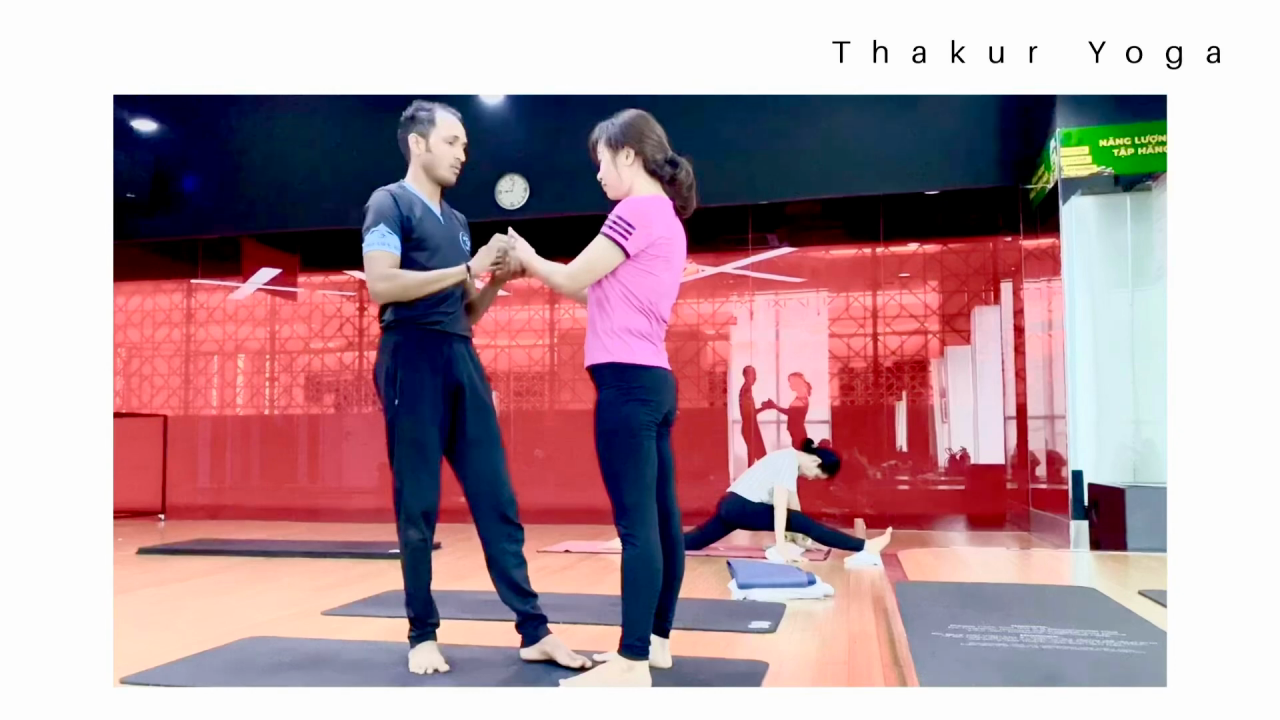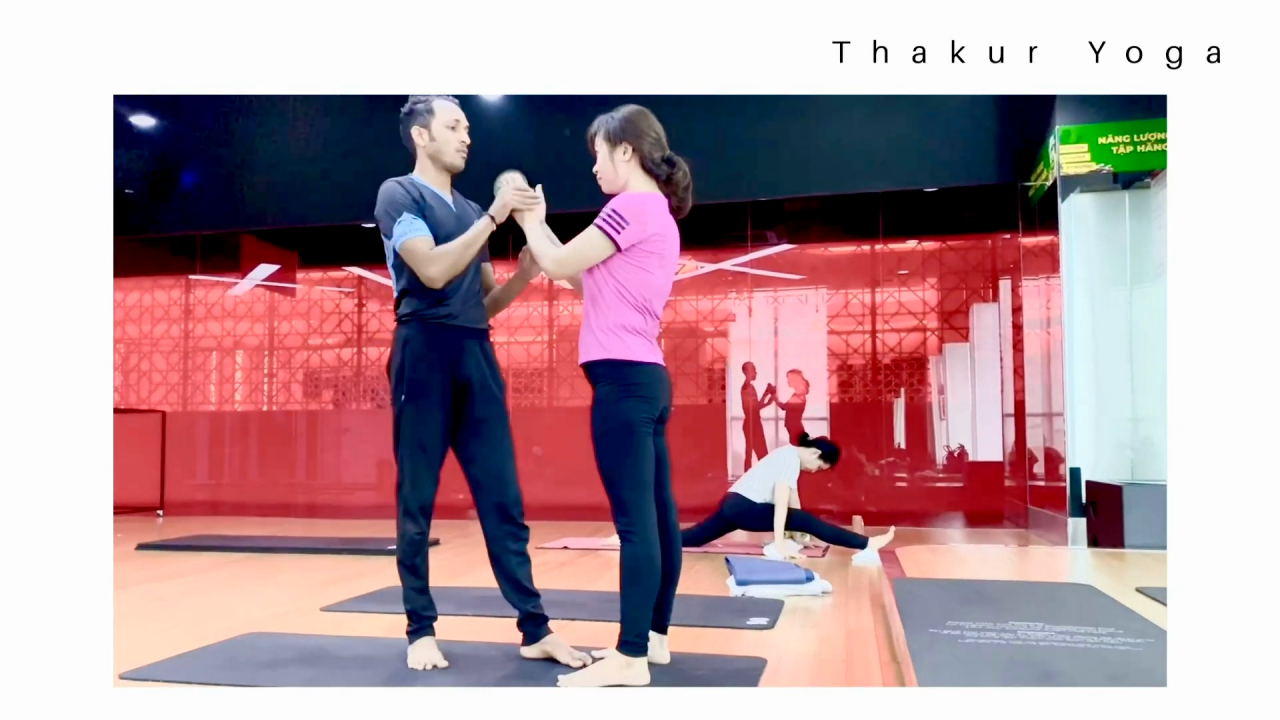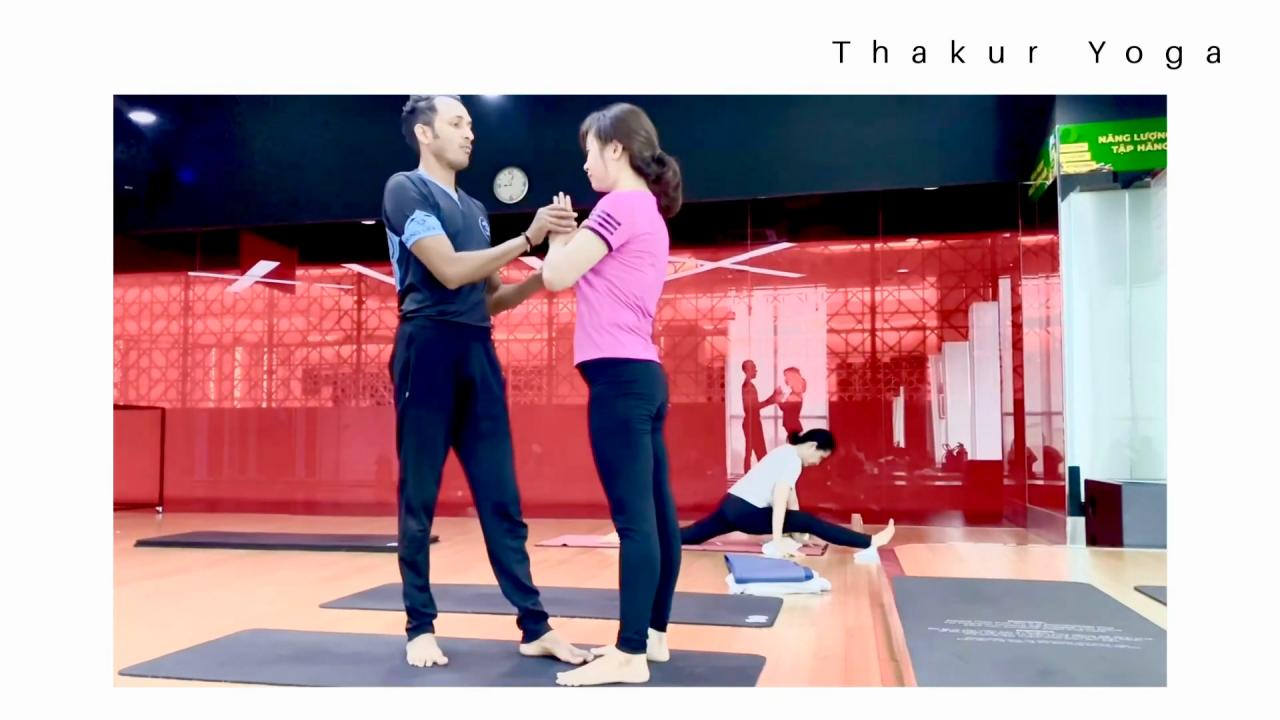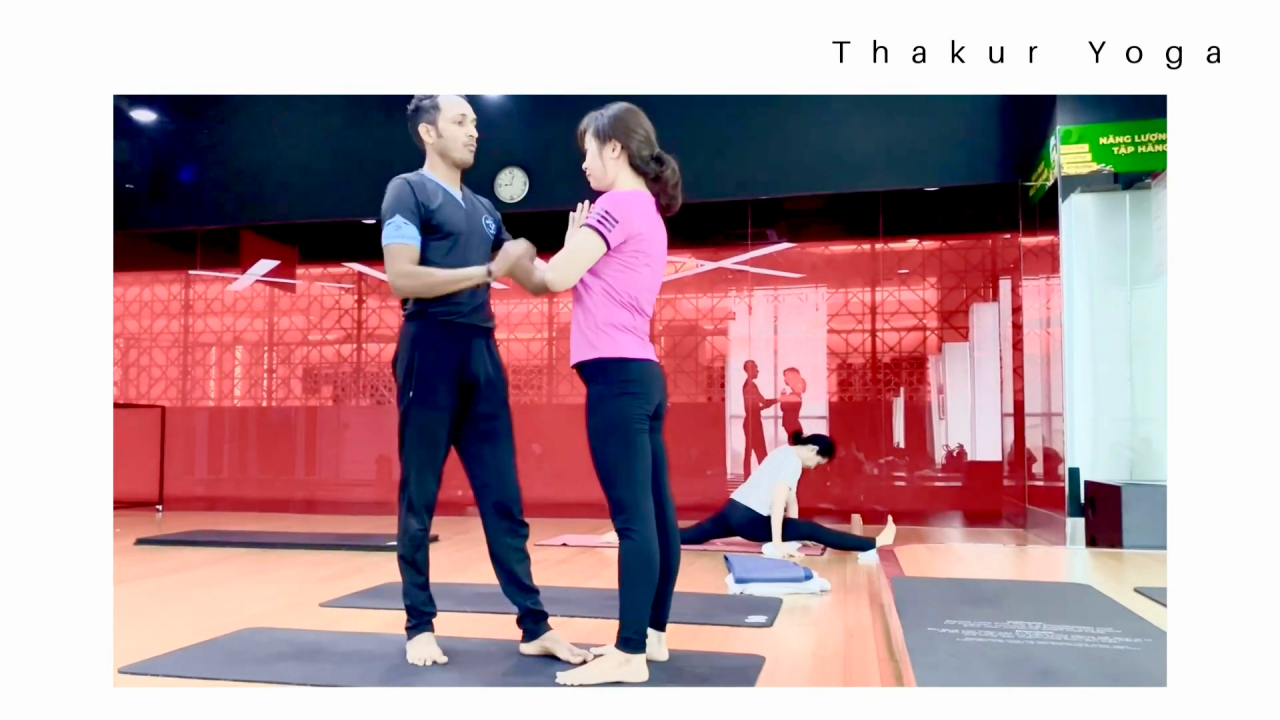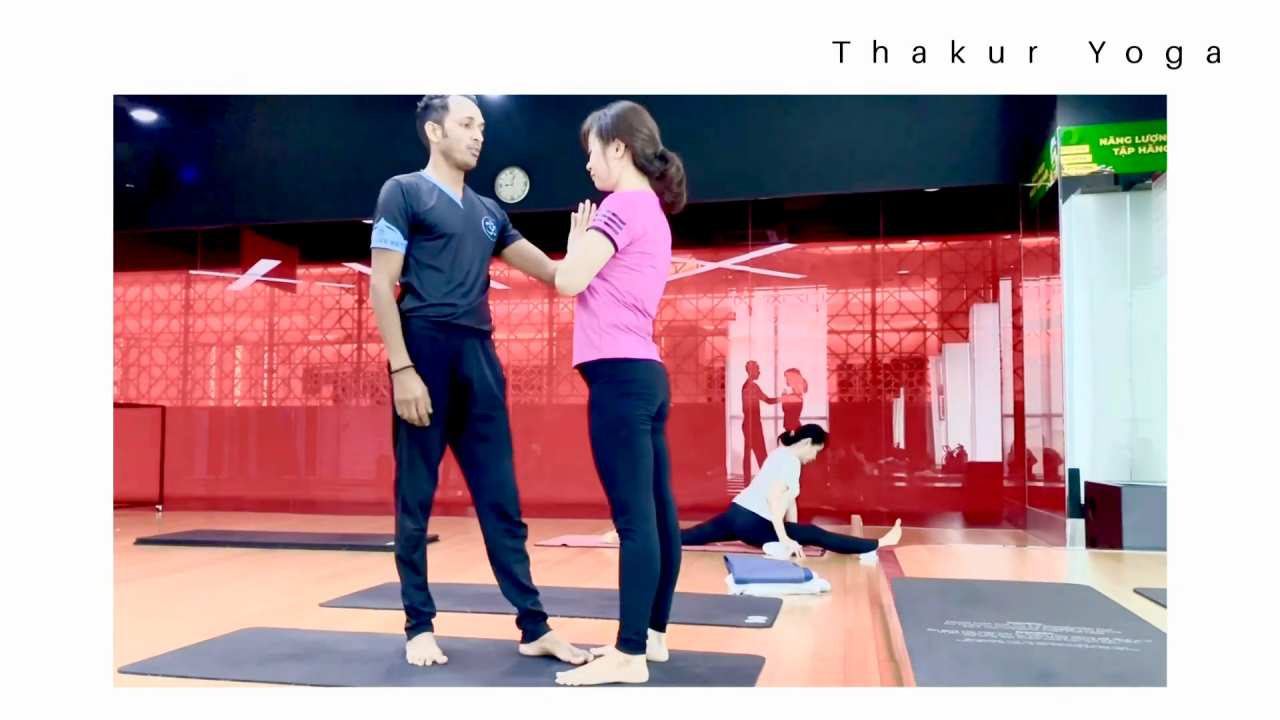
dt=0.7s
person 1, frame 1
left shoulder: (637, 210)
right shoulder: (666, 219)
left elbow: (572, 279)
right elbow: (599, 294)
left wrist: (524, 257)
right wrist: (533, 265)
left hip: (627, 382)
right hip: (653, 381)
left knee: (636, 524)
right knee: (660, 518)
left ankle: (632, 662)
right ankle: (655, 640)
person 1, frame 2
left shoulder: (633, 206)
right shoulder: (658, 215)
left elbow: (556, 266)
right elbow: (587, 278)
left wrist: (529, 222)
right wrist: (541, 229)
left hip: (623, 378)
right hip: (647, 378)
left knee: (635, 521)
right knee: (656, 515)
left ankle: (630, 657)
right ankle: (652, 636)
person 1, frame 3
left shoulder: (620, 205)
right shoulder: (647, 212)
left elbow: (556, 277)
right elbow: (589, 279)
left wrist: (559, 238)
right wrist: (566, 237)
left hip: (619, 376)
right hip: (643, 375)
left knee: (633, 517)
right knee: (656, 511)
left ankle: (629, 654)
right ankle: (652, 633)
person 1, frame 4
left shoulder: (618, 205)
right shoulder: (648, 213)
left elbow: (559, 277)
left wrist: (573, 238)
right wrist: (580, 241)
left hip: (617, 376)
right hip: (641, 374)
left knee: (633, 517)
right knee: (653, 511)
left ankle: (628, 653)
right ankle: (650, 634)
person 1, frame 5
left shoulder: (623, 205)
right shoulder: (652, 211)
left elbow: (568, 282)
left wrist: (577, 240)
right wrist: (583, 243)
left hip: (619, 375)
right hip: (644, 374)
left knee: (633, 518)
right knee: (657, 512)
left ankle: (629, 655)
right ankle: (651, 634)
person 2, frame 1
left shoulder: (456, 221)
right shoulder: (389, 203)
right elbow: (380, 285)
left wrist: (494, 281)
right wrist: (468, 268)
left hip: (461, 360)
right hip: (412, 358)
left knee: (497, 499)
right knee: (419, 506)
left ankle: (533, 630)
right ankle: (422, 633)
person 2, frame 2
left shoulder: (470, 210)
right shoulder: (398, 194)
right elbow: (434, 272)
left wrist: (533, 262)
right wrist: (496, 215)
left hip: (477, 354)
right hip: (425, 350)
left knee: (502, 497)
right knee: (417, 500)
left ankle: (535, 628)
right ankle: (421, 629)
person 2, frame 3
left shoulder: (474, 208)
right shoulder: (405, 189)
right elbow: (450, 271)
left wrist: (545, 271)
right wrist: (528, 238)
left hip: (479, 352)
right hip: (428, 348)
left knee: (502, 496)
right knee: (419, 497)
left ankle: (533, 626)
right ankle: (420, 627)
person 2, frame 4
left shoulder: (482, 208)
right shoulder: (408, 190)
right elbow: (400, 277)
right wrist: (486, 271)
left hip: (482, 352)
right hip: (430, 347)
left knee: (502, 496)
right knee: (420, 496)
left ankle: (534, 625)
right ankle: (420, 626)
person 2, frame 5
left shoulder: (487, 211)
right shoulder: (403, 192)
left elbow: (554, 273)
right elbow: (381, 287)
right wrist: (401, 368)
left hip: (480, 357)
right hip: (425, 350)
left knee: (501, 498)
right knee: (416, 498)
left ankle: (533, 627)
right ankle: (419, 627)
person 3, frame 1
left shoulder: (792, 460)
right shoulder: (788, 461)
left elbow: (792, 503)
right elbow: (780, 505)
left wrist: (797, 538)
right wrist: (781, 545)
left hip: (731, 505)
right hip: (741, 506)
left knee: (697, 541)
right knee: (805, 522)
right ankle: (864, 546)
person 3, frame 2
left shoulder: (790, 455)
right shoulder: (791, 458)
left elbow: (792, 500)
right elbow: (781, 502)
left wrist: (796, 534)
right wrist: (779, 542)
left hip: (733, 505)
right hip: (744, 508)
left knee: (696, 538)
right knee: (808, 521)
right ankle: (867, 544)
person 3, frame 3
left shoulder: (787, 453)
right shoulder: (792, 459)
left elbow: (790, 498)
right elbow: (780, 501)
left wrist: (795, 532)
right wrist: (778, 542)
left hip: (732, 505)
right hip: (746, 511)
left knee: (695, 535)
right knee: (810, 522)
right ankle: (870, 542)
person 3, frame 4
left shoulder: (785, 452)
right shoulder: (792, 461)
left elbow: (790, 499)
right elbow: (778, 500)
left wrist: (794, 534)
right wrist: (778, 542)
left hip: (733, 510)
right hip: (749, 519)
left knee: (696, 535)
right knee: (812, 531)
right ankle: (875, 543)
person 3, frame 5
left shoulder: (782, 454)
right shoulder: (790, 460)
left elbow: (789, 499)
right elbow: (773, 496)
left wrist: (793, 533)
right wrist: (785, 538)
left hip: (739, 513)
right hip: (753, 522)
left knee: (692, 537)
right knee: (814, 534)
right ankle: (875, 545)
